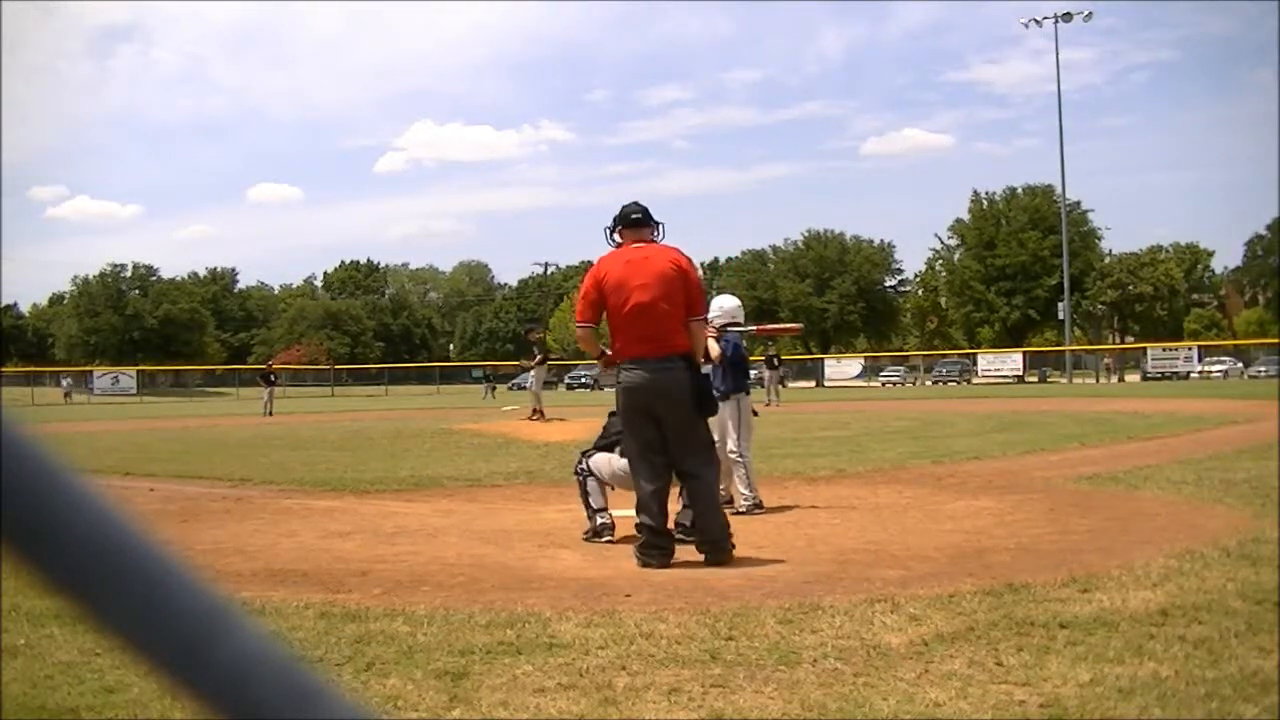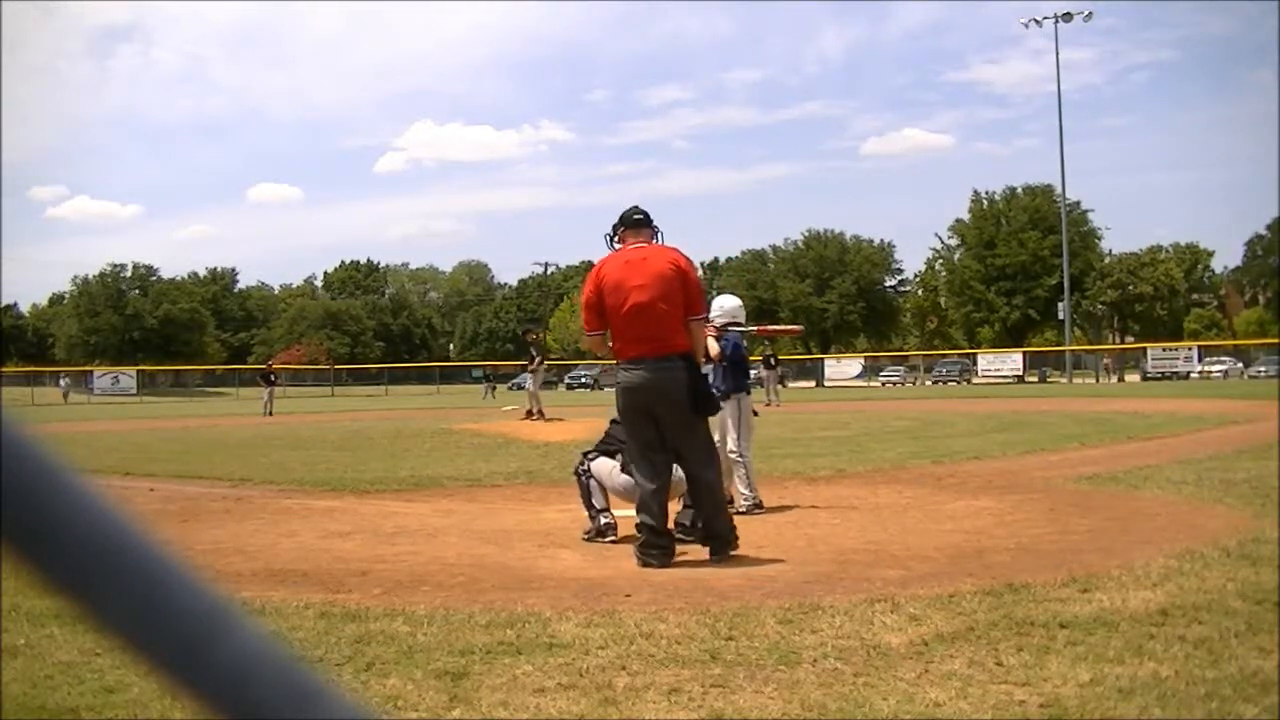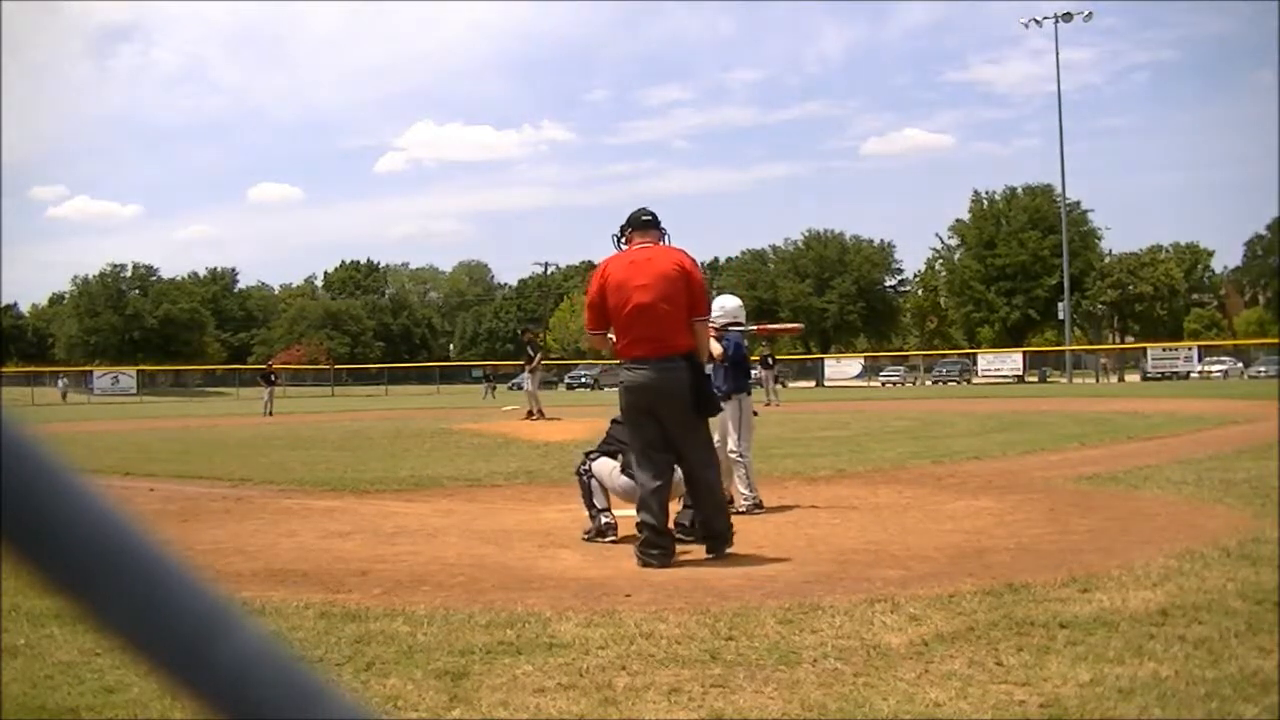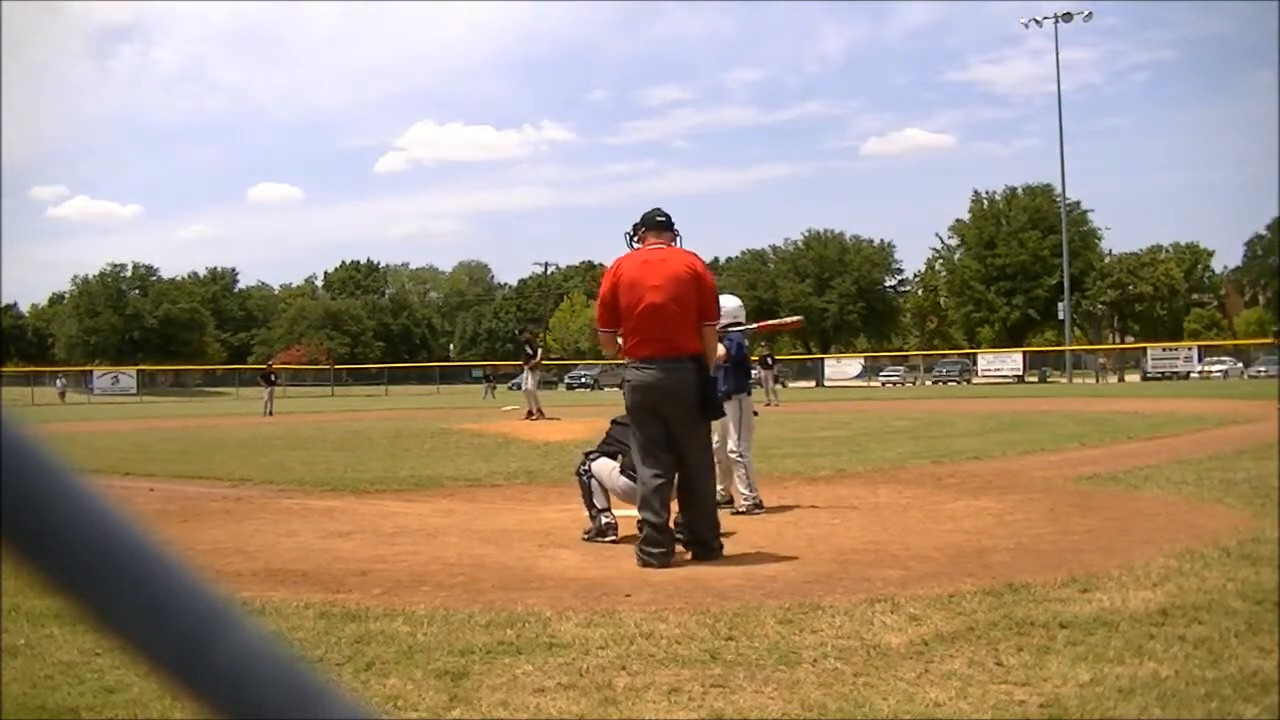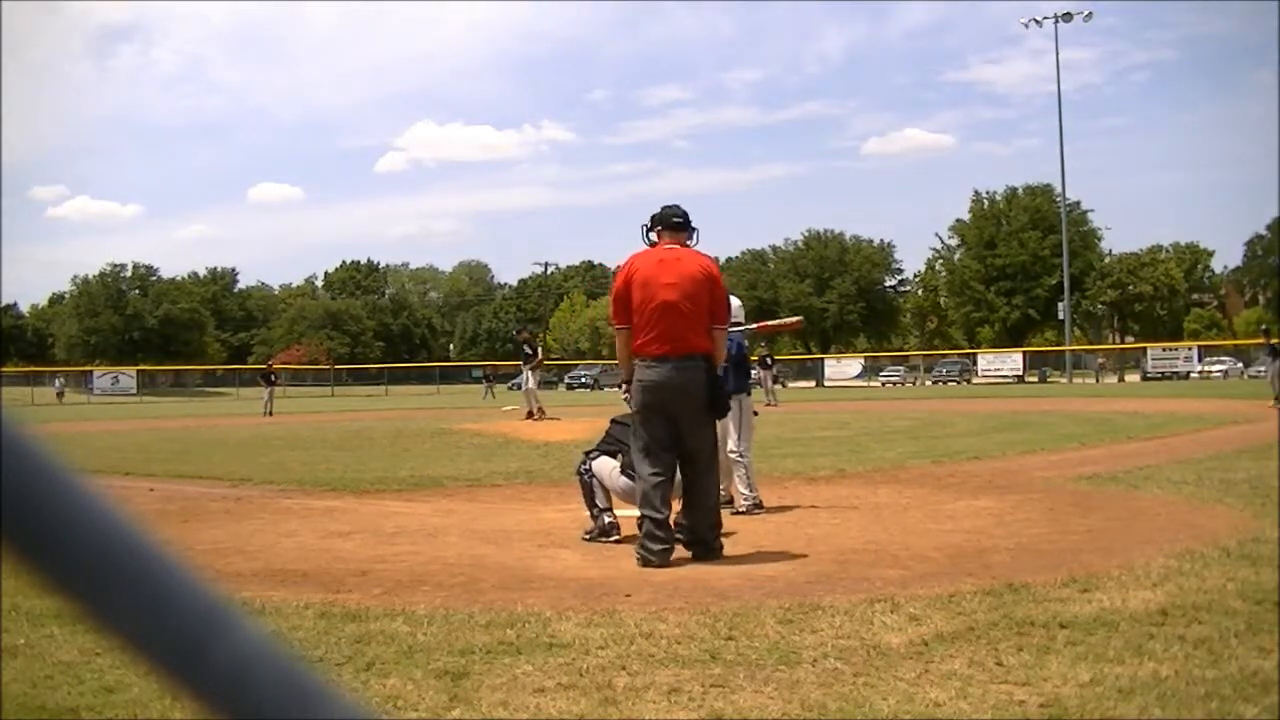
dt=0.2s
person 1, frame 1
left shoulder: (602, 268)
right shoulder: (677, 260)
left elbow: (584, 333)
right elbow: (697, 324)
left wrist: (605, 358)
right wrist: (695, 370)
left hip: (632, 376)
right hip: (676, 371)
left knee: (647, 467)
right knee: (698, 461)
left ankle: (654, 548)
right ankle: (715, 543)
person 1, frame 2
left shoulder: (601, 271)
right shoulder: (676, 260)
left elbow: (593, 340)
right elbow: (697, 324)
right wrist: (695, 368)
left hip: (632, 377)
right hip: (676, 371)
left knee: (648, 466)
right knee: (699, 459)
left ankle: (654, 548)
right ankle: (720, 538)
person 1, frame 3
left shoulder: (606, 270)
right shoulder: (681, 261)
left elbow: (596, 337)
right elbow: (700, 324)
right wrist: (699, 369)
left hip: (634, 376)
right hip: (679, 371)
left knee: (649, 465)
right knee: (699, 459)
left ankle: (655, 548)
right ankle: (716, 537)
person 1, frame 4
left shoulder: (619, 268)
right shoulder: (693, 264)
left elbow: (605, 335)
right elbow: (709, 329)
left wrist: (622, 353)
right wrist: (706, 375)
left hip: (640, 376)
right hip: (686, 372)
left knee: (651, 466)
right knee: (697, 462)
left ankle: (654, 548)
right ankle: (704, 542)
person 1, frame 5
left shoulder: (633, 266)
right shoulder: (706, 267)
left elbow: (622, 332)
right elbow: (719, 332)
left wrist: (627, 378)
right wrist: (713, 375)
left hip: (650, 373)
right hip: (695, 371)
left knee: (651, 463)
right knee: (700, 463)
left ankle: (654, 545)
right ankle: (704, 543)
person 2, frame 1
left shoulder: (732, 338)
right shoulder: (725, 337)
left elbow: (717, 356)
right elbow: (703, 353)
left wrist: (709, 337)
right wrist: (707, 337)
left hip: (735, 401)
right hip: (723, 401)
left knee: (736, 450)
right knee: (719, 449)
left ankle: (750, 500)
right ankle: (722, 493)
person 2, frame 2
left shoulder: (733, 337)
right shoulder: (725, 337)
left elbow: (716, 354)
right elbow: (706, 353)
left wrist: (709, 336)
right wrist: (709, 335)
left hip: (736, 401)
right hip: (725, 400)
left knee: (736, 450)
right knee: (719, 448)
left ankle: (750, 500)
right ankle: (723, 494)
person 2, frame 3
left shoulder: (734, 337)
right shoulder: (725, 337)
left elbow: (719, 354)
right elbow: (708, 353)
left wrist: (710, 337)
right wrist: (709, 336)
left hip: (736, 401)
right hip: (725, 401)
left knee: (736, 450)
right knee: (719, 449)
left ankle: (750, 500)
right ankle: (722, 493)
person 2, frame 4
left shoulder: (735, 337)
right shoulder: (726, 337)
left elbow: (722, 355)
left hip: (736, 401)
right hip: (725, 401)
left knee: (736, 450)
right knee: (719, 449)
left ankle: (750, 500)
right ankle: (722, 494)
person 2, frame 5
left shoulder: (735, 337)
right shoulder: (727, 337)
left elbow: (724, 356)
left hip: (736, 401)
left knee: (737, 450)
right knee: (720, 448)
left ankle: (750, 500)
right ankle: (723, 494)
